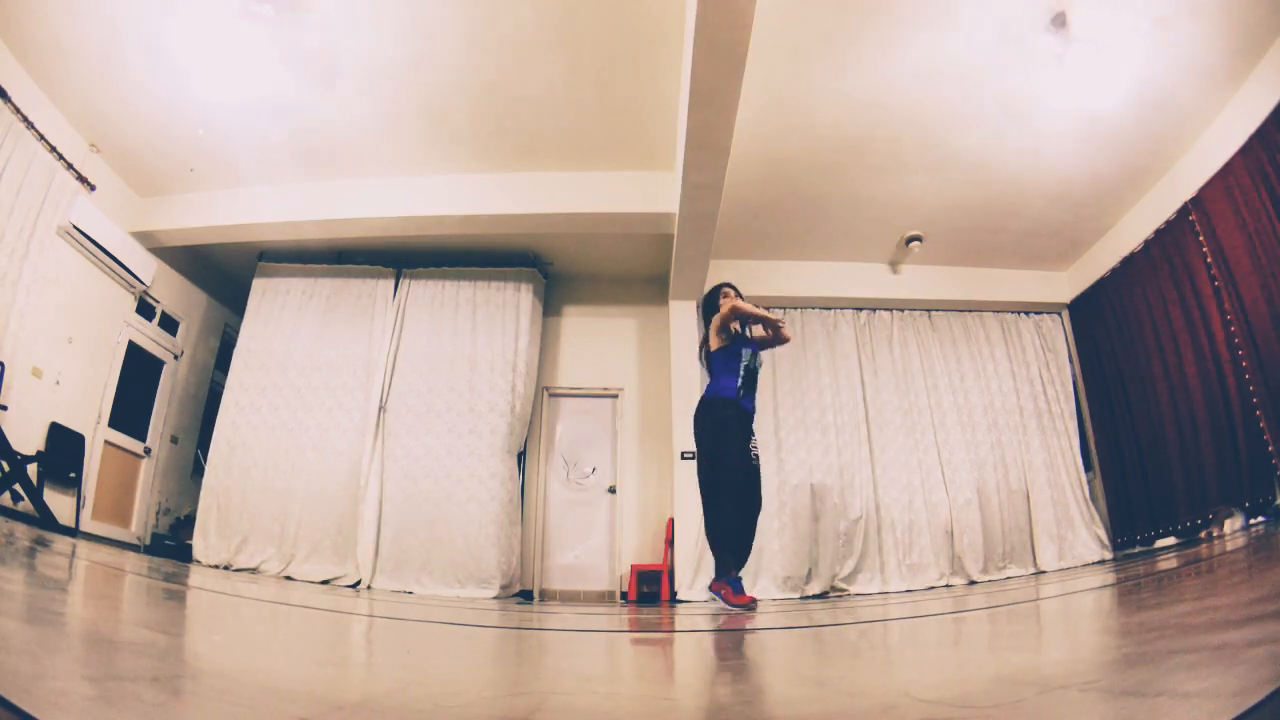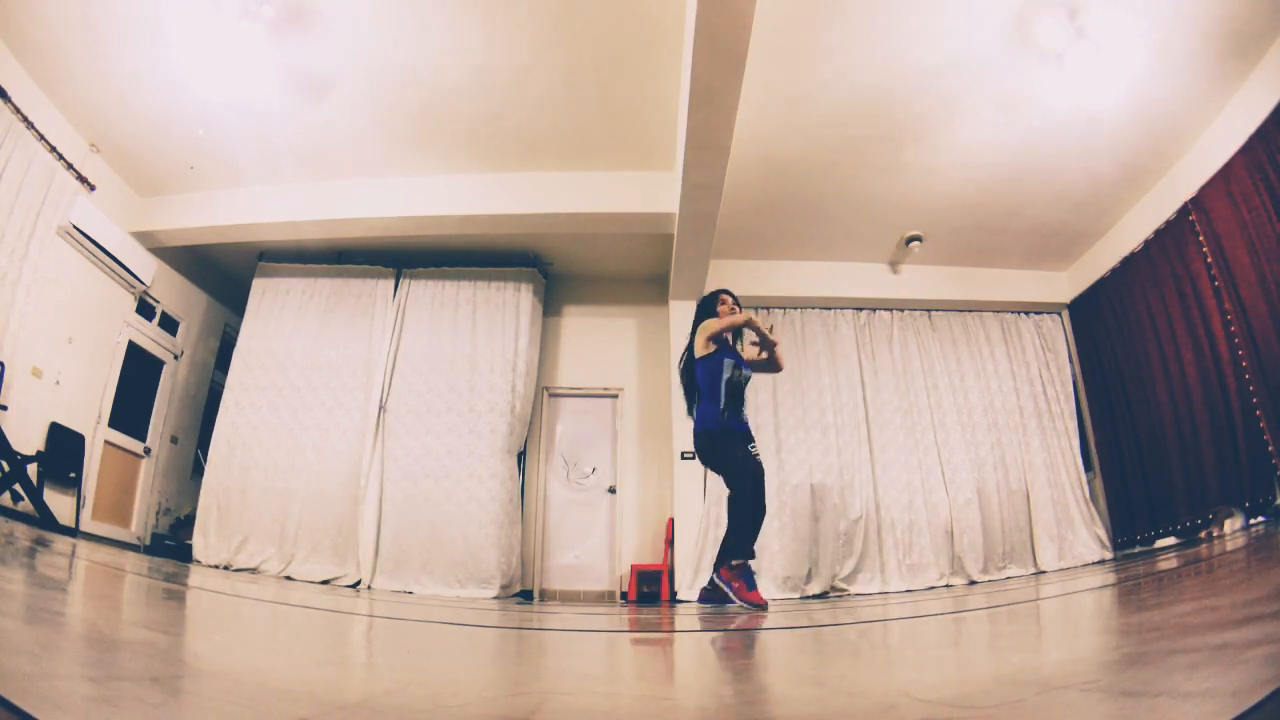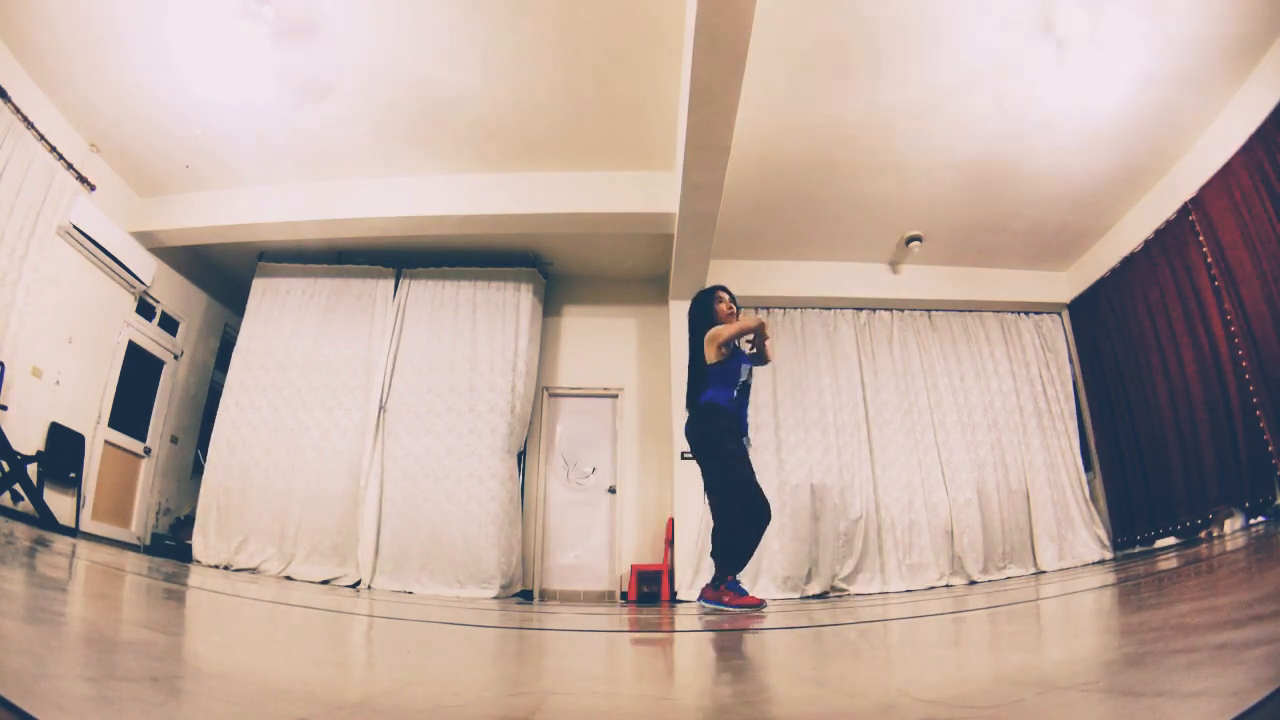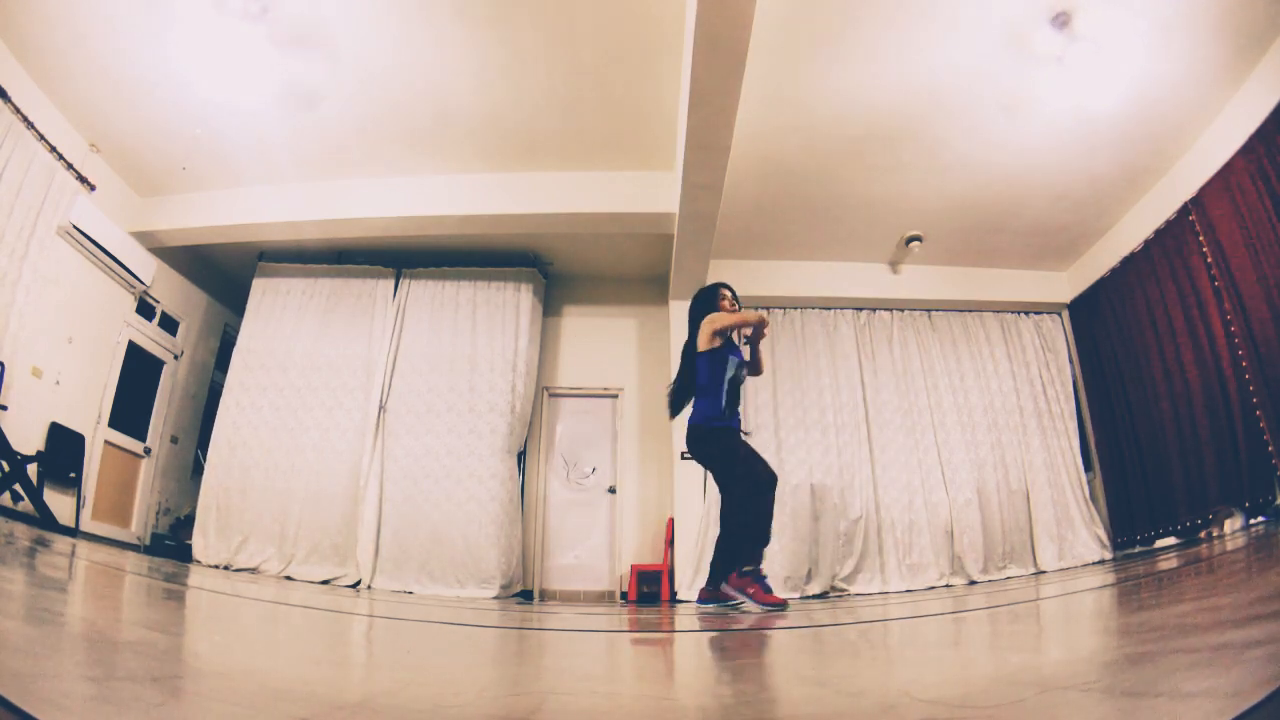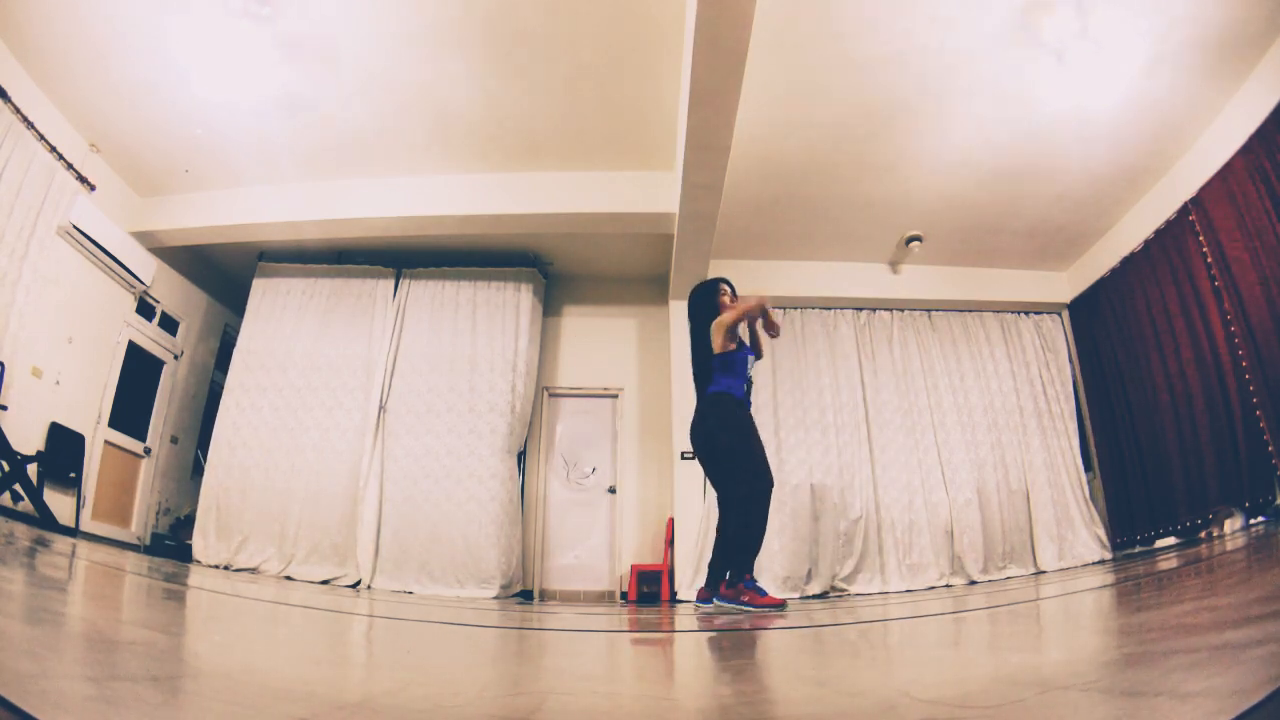
dt=0.3s
person 1, frame 1
left shoulder: (745, 336)
right shoulder: (719, 326)
left elbow: (781, 336)
right elbow: (734, 309)
left wrist: (766, 323)
right wrist: (768, 317)
left hip: (739, 419)
right hip: (718, 411)
left knee: (748, 500)
right knee: (724, 492)
left ankle: (725, 578)
right ankle: (725, 577)
person 1, frame 2
left shoulder: (740, 350)
right shoulder: (706, 329)
left elbow: (776, 365)
right elbow: (748, 319)
left wrist: (768, 343)
right wrist: (765, 337)
left hip: (739, 434)
right hip: (713, 435)
left knee: (753, 505)
right knee: (750, 480)
left ankle: (718, 584)
right ankle: (735, 566)
person 1, frame 3
left shoulder: (731, 347)
right shoulder: (715, 334)
left elbow: (764, 358)
right elbow: (758, 322)
left wrist: (759, 340)
right wrist: (759, 331)
left hip: (722, 428)
right hip: (714, 421)
left knee: (755, 510)
right knee: (739, 499)
left ankle: (717, 587)
right ankle: (722, 583)
person 1, frame 4
left shoulder: (726, 343)
right shoulder: (711, 324)
left elbow: (755, 370)
right elbow: (758, 318)
left wrist: (755, 341)
right wrist: (755, 325)
left hip: (721, 433)
right hip: (711, 432)
left knee: (741, 509)
right knee: (761, 481)
left ankle: (715, 586)
right ankle: (744, 572)
person 1, frame 5
left shoulder: (718, 335)
right shoulder: (724, 322)
left elbow: (755, 355)
right elbow: (758, 302)
left wrist: (753, 326)
right wrist: (768, 322)
left hip: (706, 422)
right hip: (726, 411)
left knee: (735, 504)
right knee: (756, 485)
left ankle: (714, 587)
right ankle: (740, 581)
